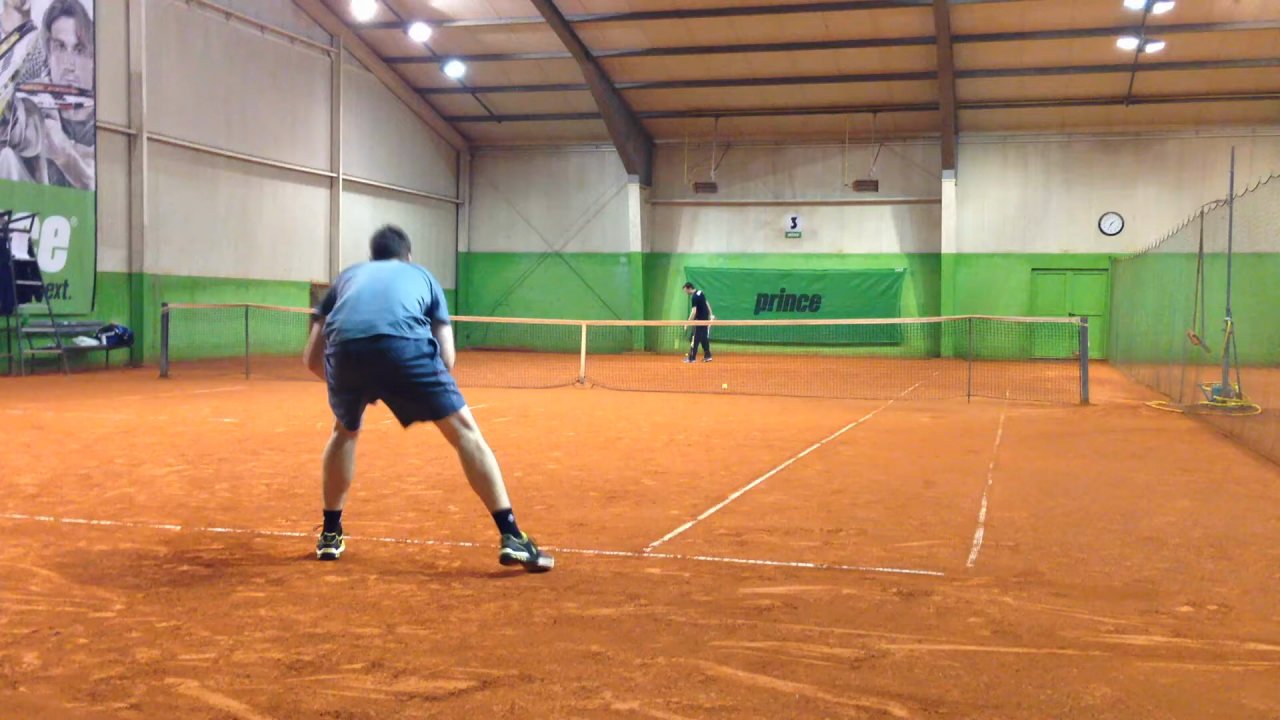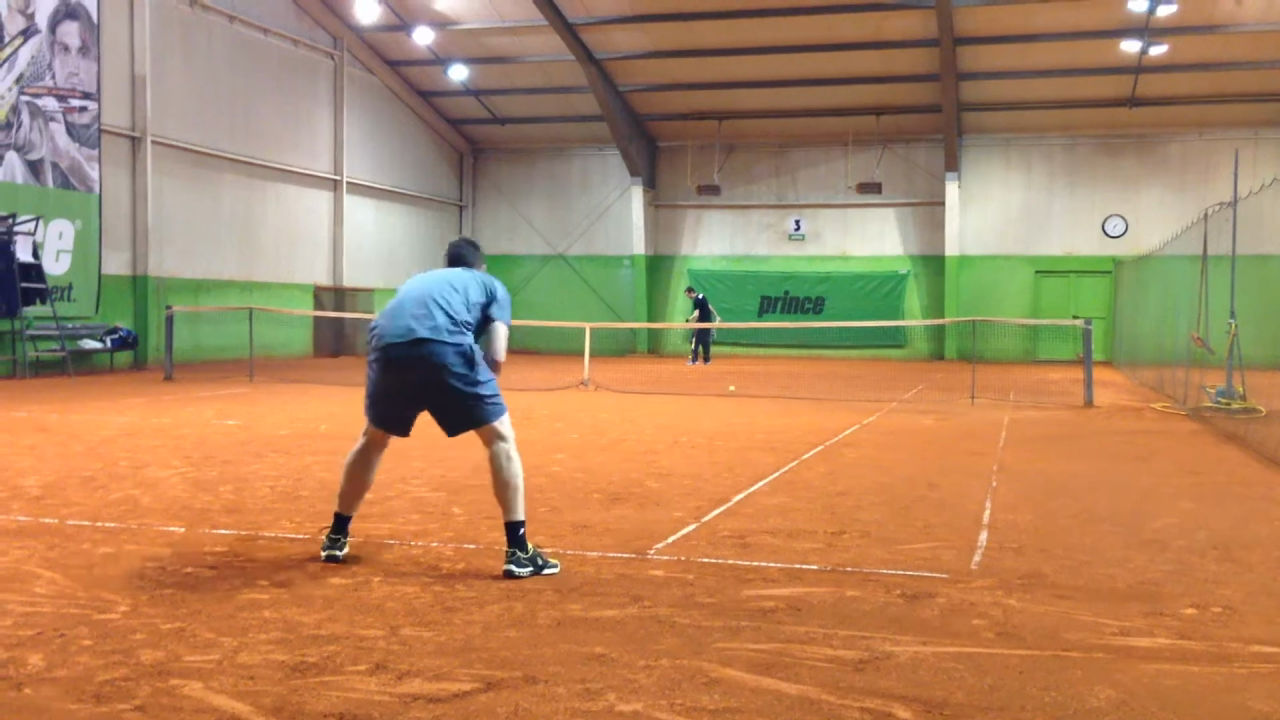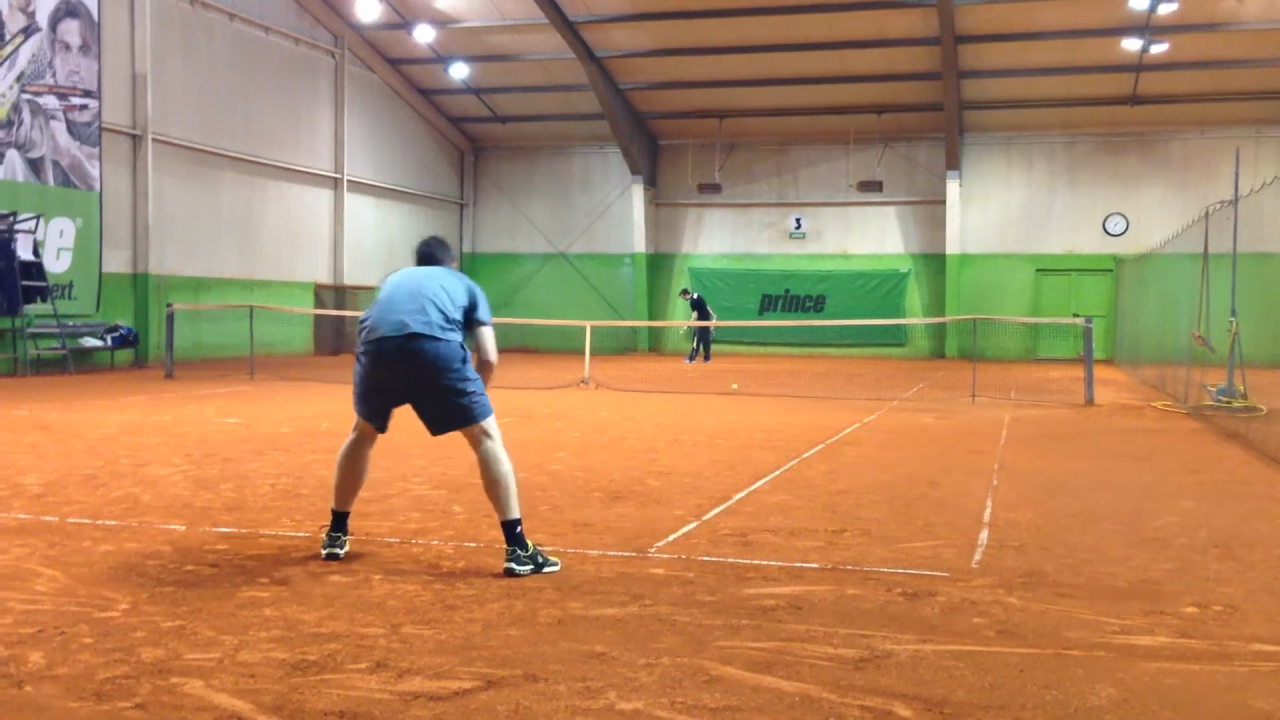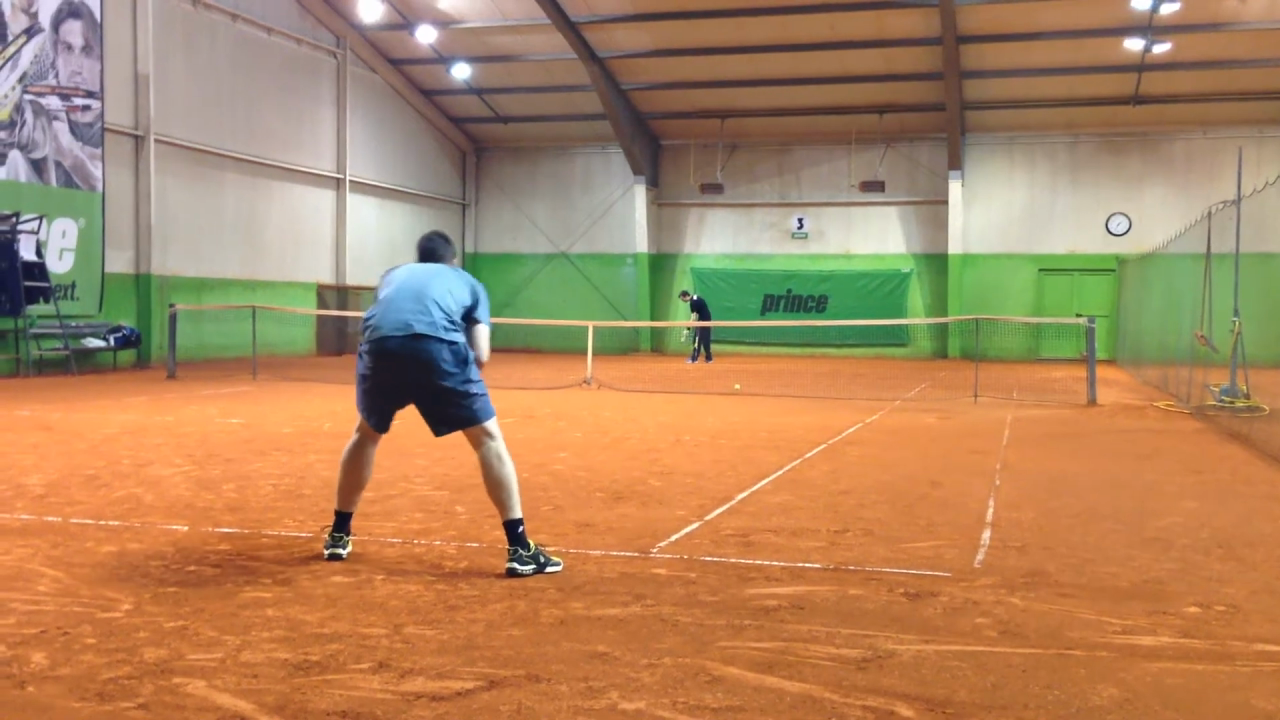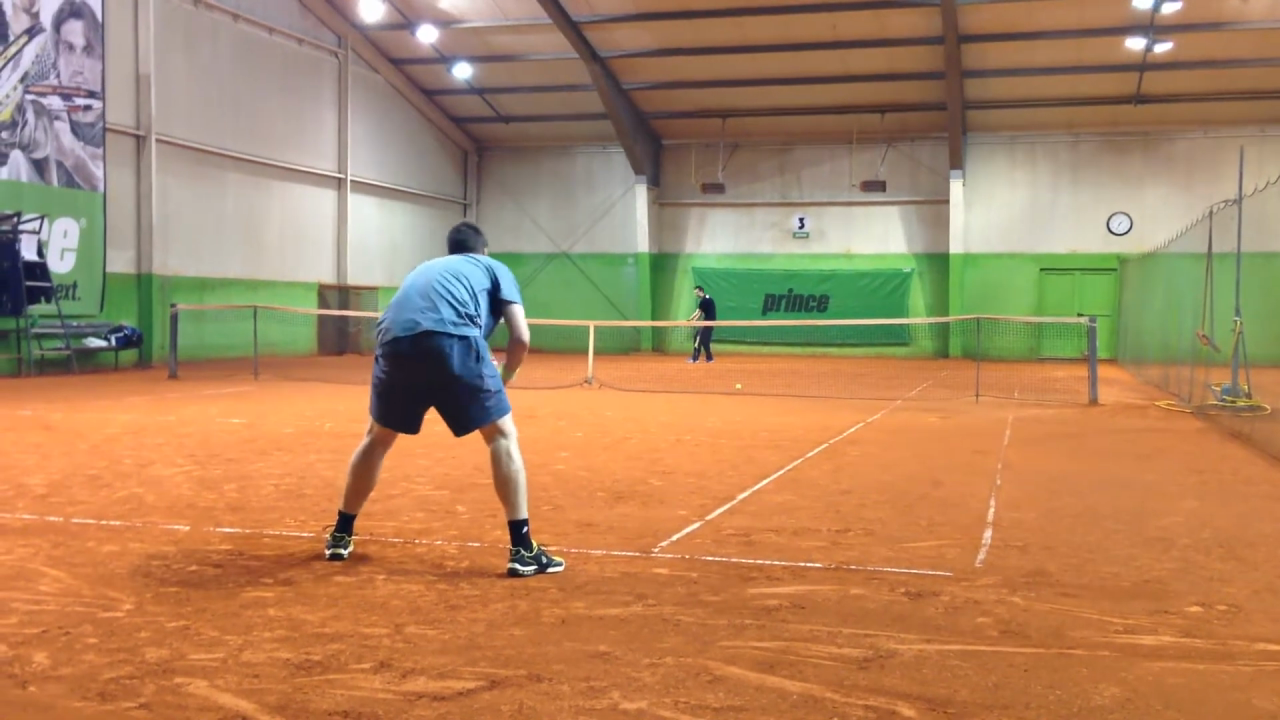
dt=0.5s
person 1, frame 1
left shoulder: (347, 276)
right shoulder: (422, 276)
left elbow: (313, 358)
right elbow: (447, 357)
left wrist: (355, 386)
right wrist: (411, 398)
left hip: (345, 346)
right hip: (404, 344)
left knee: (344, 432)
right knee: (465, 431)
left ankle: (330, 534)
right ankle: (511, 537)
person 1, frame 2
left shoulder: (417, 281)
right shoulder: (492, 286)
right elbow: (496, 357)
right wrist: (469, 396)
left hip: (387, 348)
right hip: (444, 348)
left knee: (374, 439)
right knee: (500, 438)
left ankle: (336, 537)
right ankle: (518, 551)
person 1, frame 3
left shoulder: (394, 278)
right shoulder: (467, 285)
right elbow: (488, 358)
right wrist: (470, 401)
left hip: (378, 343)
right hip: (436, 344)
left knee: (364, 433)
right knee: (486, 437)
left ankle: (336, 533)
right ankle: (518, 549)
person 1, frame 4
left shoulder: (393, 274)
right shoulder: (468, 282)
left elbow: (367, 336)
right elbow: (480, 355)
left wrist: (395, 393)
right wrist: (439, 393)
left hip: (381, 343)
right hip: (438, 344)
left knee: (366, 434)
right knee: (488, 438)
left ankle: (338, 534)
right ankle: (520, 549)
person 1, frame 5
left shoulder: (422, 270)
right shoulder: (494, 268)
right elbow: (520, 338)
right wrist: (502, 380)
left hip: (394, 343)
right hip: (452, 341)
left knee: (379, 437)
right knee: (502, 435)
left ankle: (341, 534)
right ankle: (522, 550)
